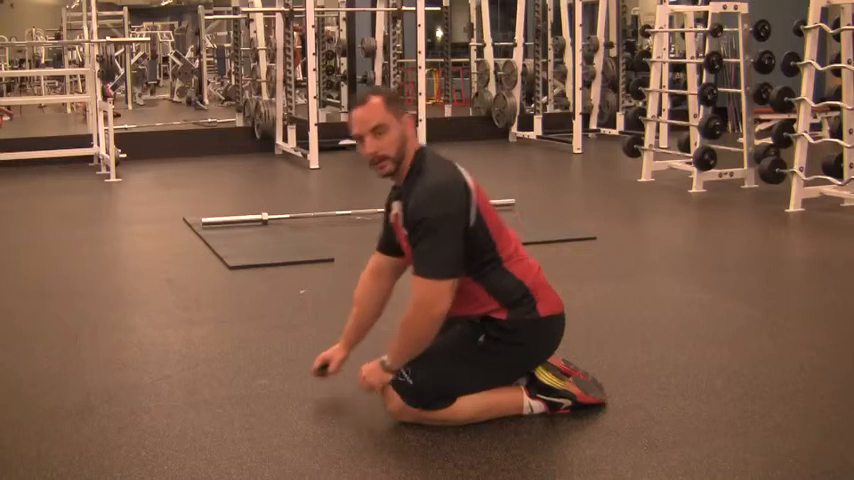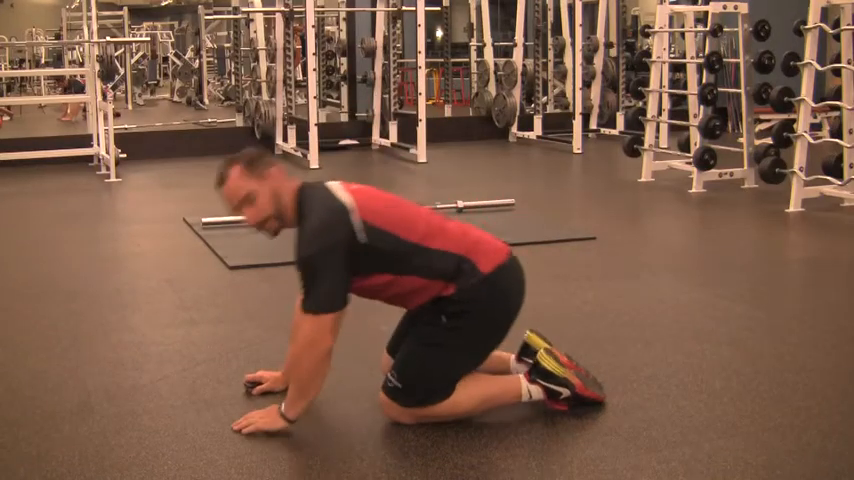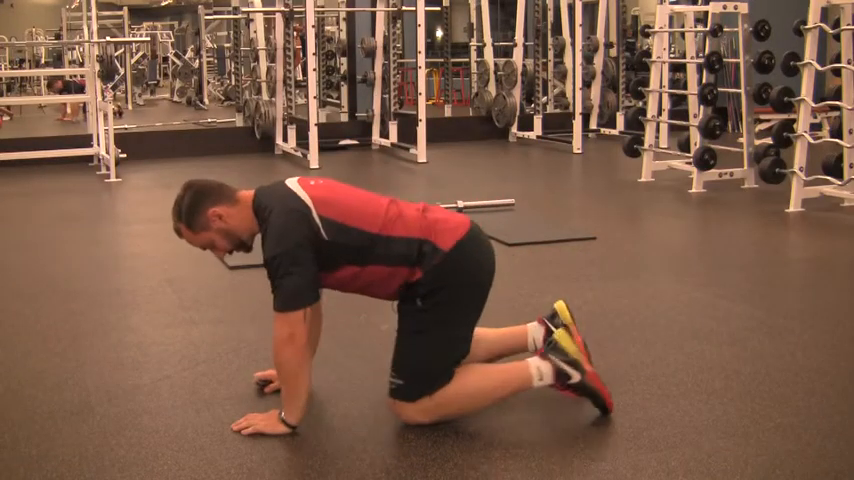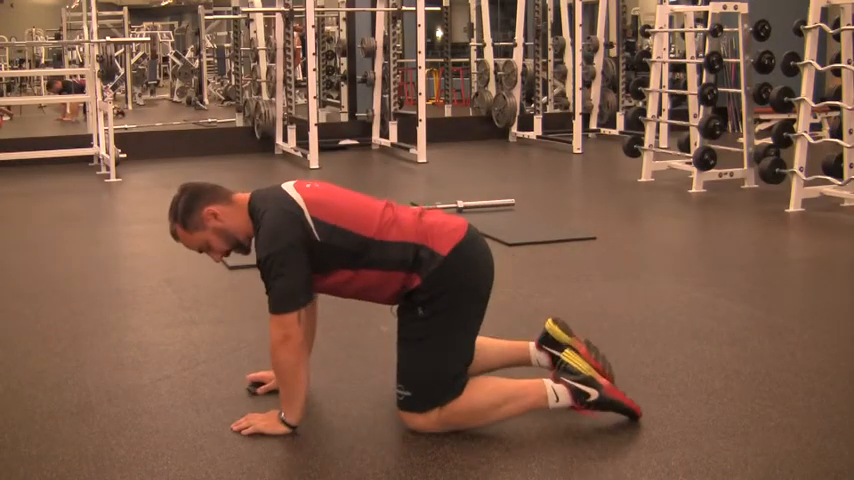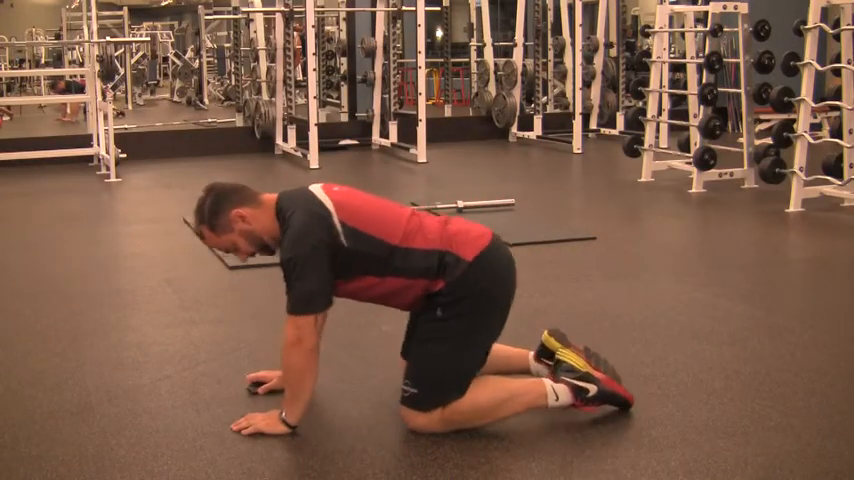
dt=0.7s
person 1, frame 1
left shoulder: (434, 193)
right shoulder: (404, 192)
left elbow: (431, 306)
right elbow: (379, 273)
left wrist: (388, 365)
right wrist: (345, 345)
left hip: (519, 322)
right hip: (493, 311)
left knee: (403, 399)
right knee: (410, 359)
left ankle: (537, 394)
right ankle: (522, 365)
person 1, frame 2
left shoulder: (322, 228)
right shoulder: (320, 206)
left elbow: (318, 340)
right elbow: (309, 309)
left wrist: (286, 412)
right wrist: (286, 376)
left hip: (483, 288)
right hip: (480, 275)
left knee: (400, 404)
right knee: (395, 363)
left ankle: (536, 383)
right ankle: (521, 362)
person 1, frame 3
left shoulder: (282, 229)
right shoulder: (281, 201)
left elbow: (291, 334)
right elbow: (309, 301)
left wrist: (288, 416)
right wrist: (295, 372)
left hip: (448, 263)
right hip: (454, 247)
left knee: (414, 402)
right knee: (433, 354)
left ankle: (549, 367)
right ankle: (544, 333)
person 1, frame 4
left shoulder: (276, 231)
right shoulder: (279, 205)
left elbow: (287, 334)
right elbow: (304, 305)
left wrist: (287, 416)
right wrist: (290, 374)
left hip: (446, 268)
right hip: (452, 250)
left knee: (421, 412)
right knee: (434, 360)
left ankle: (565, 387)
right ankle: (545, 349)
person 1, frame 5
left shoulder: (301, 234)
right shoulder: (303, 206)
left elbow: (302, 339)
right elbow: (309, 313)
left wrist: (287, 417)
right wrist: (289, 373)
left hip: (473, 279)
right hip: (475, 261)
left knee: (422, 413)
right knee: (421, 365)
left ankle: (565, 388)
right ankle: (545, 359)
